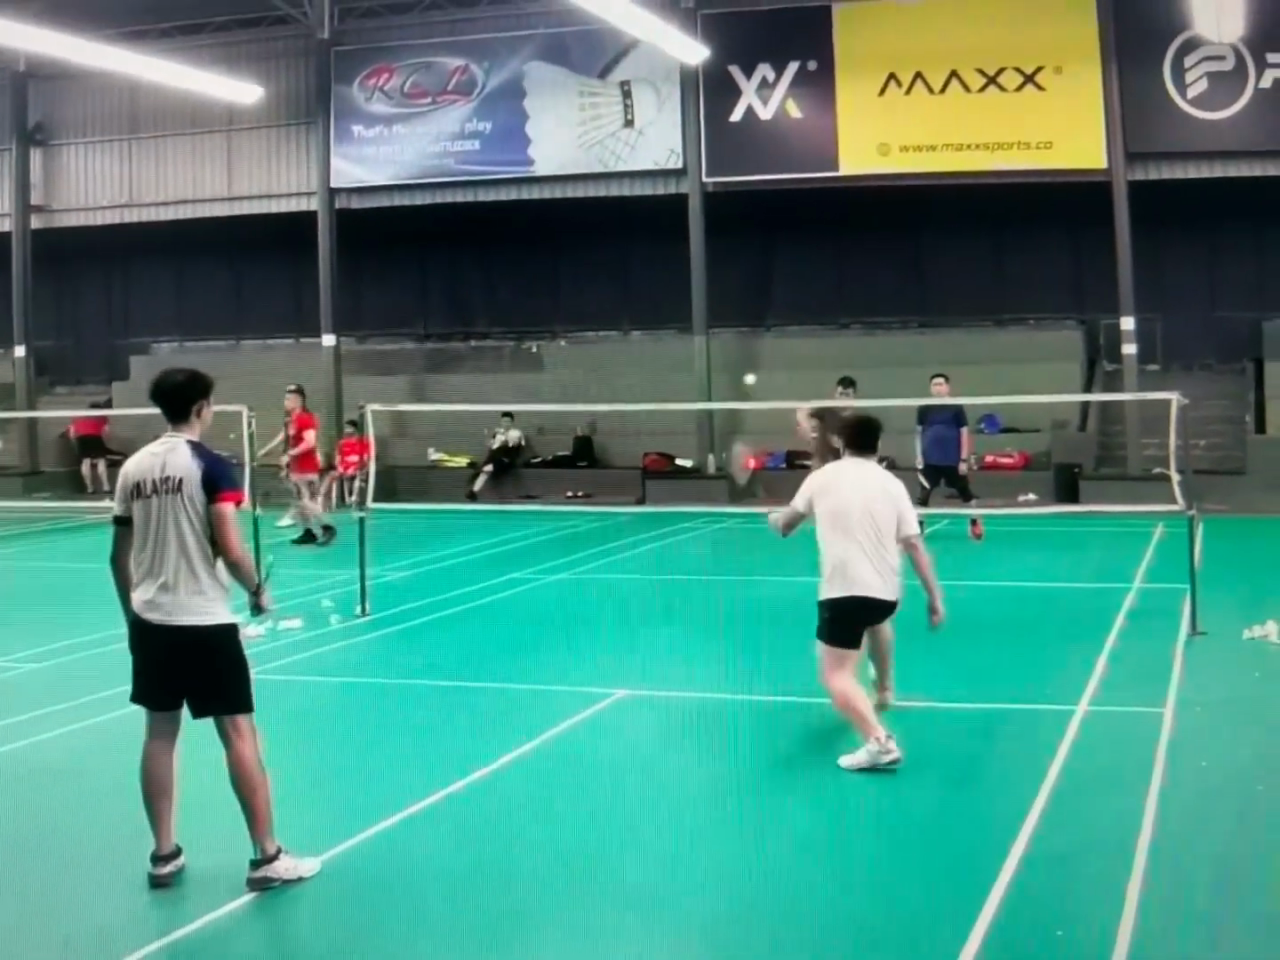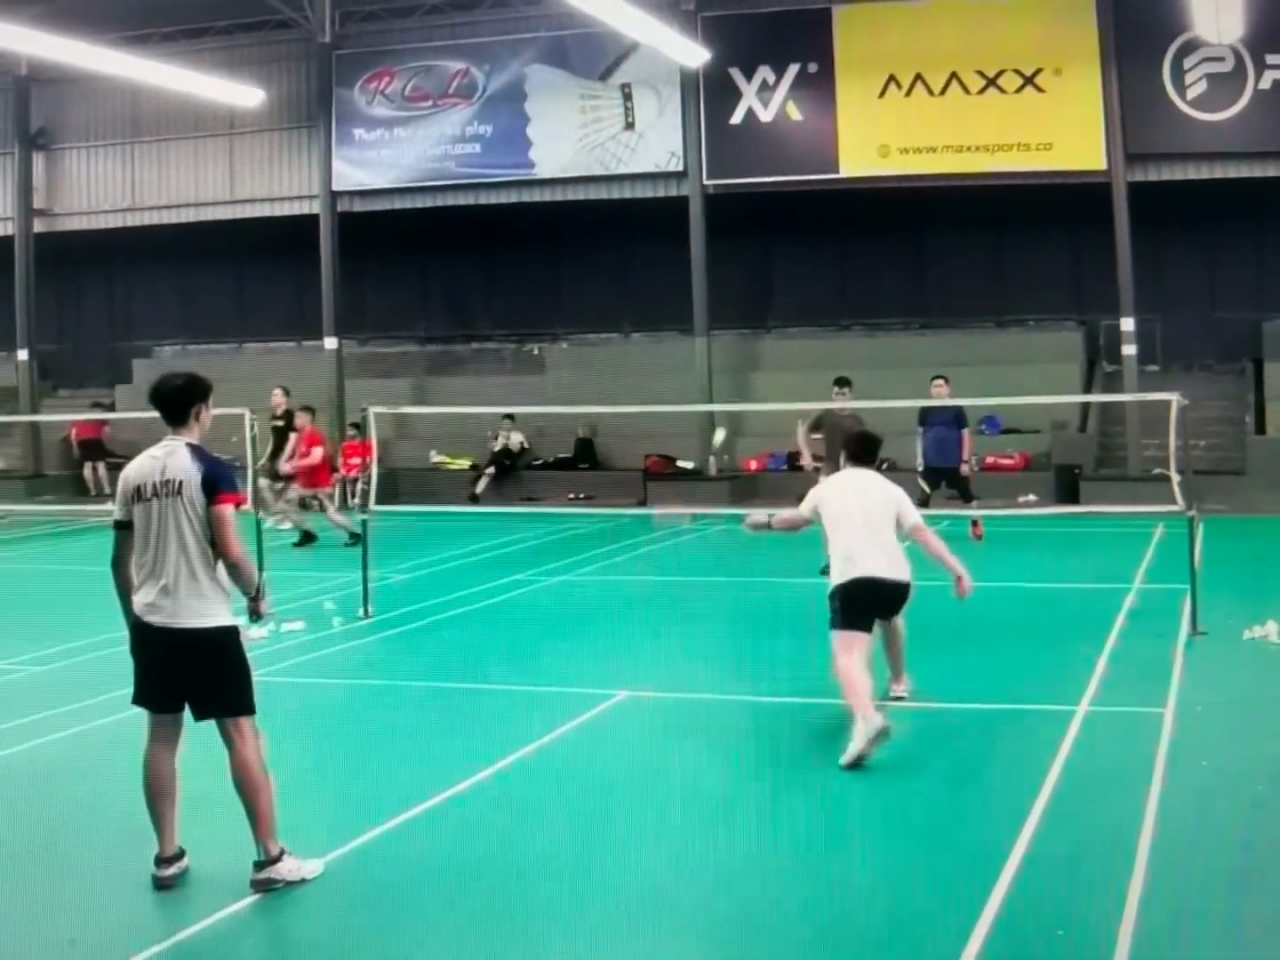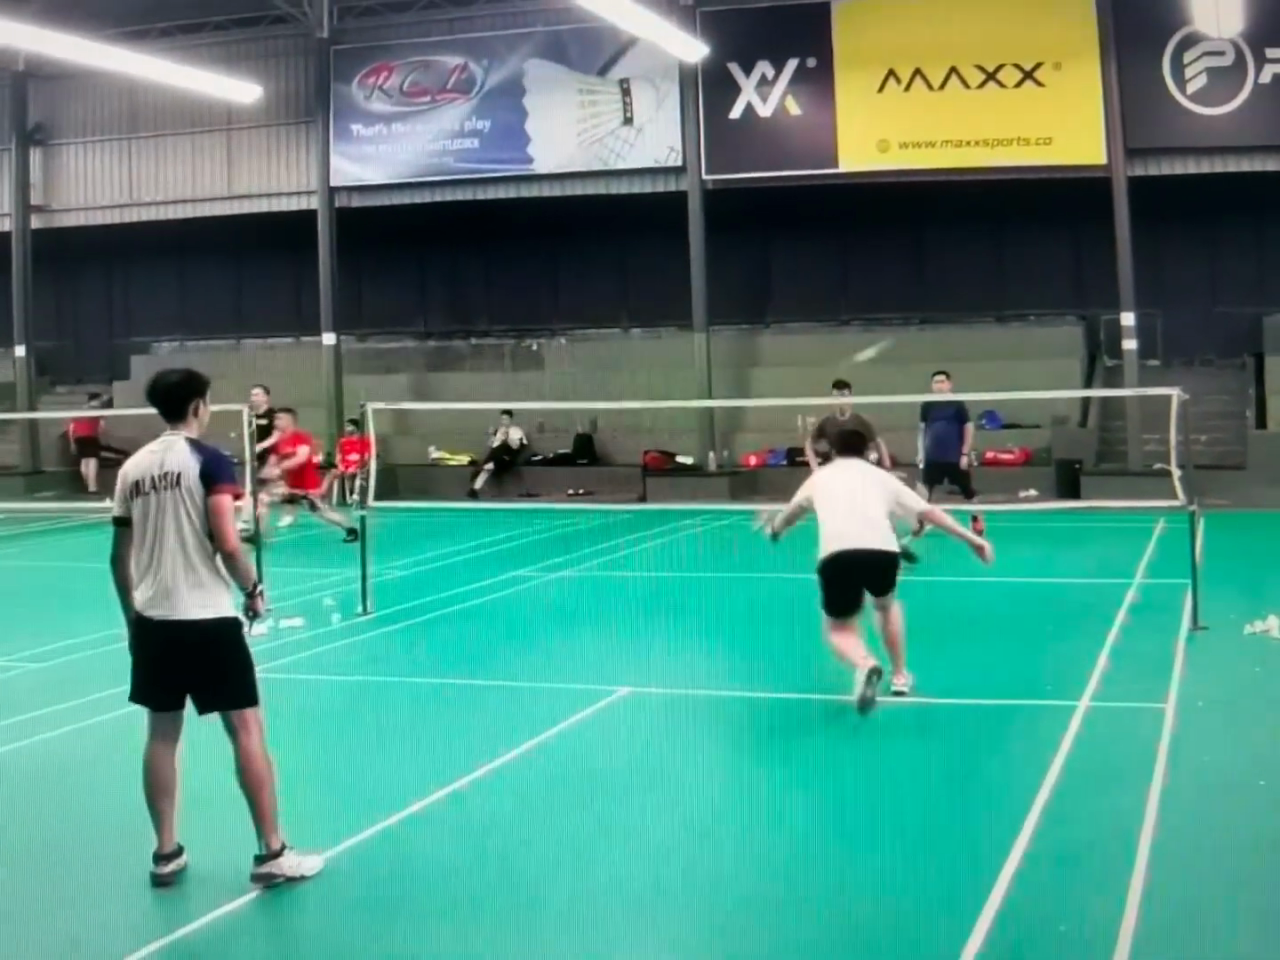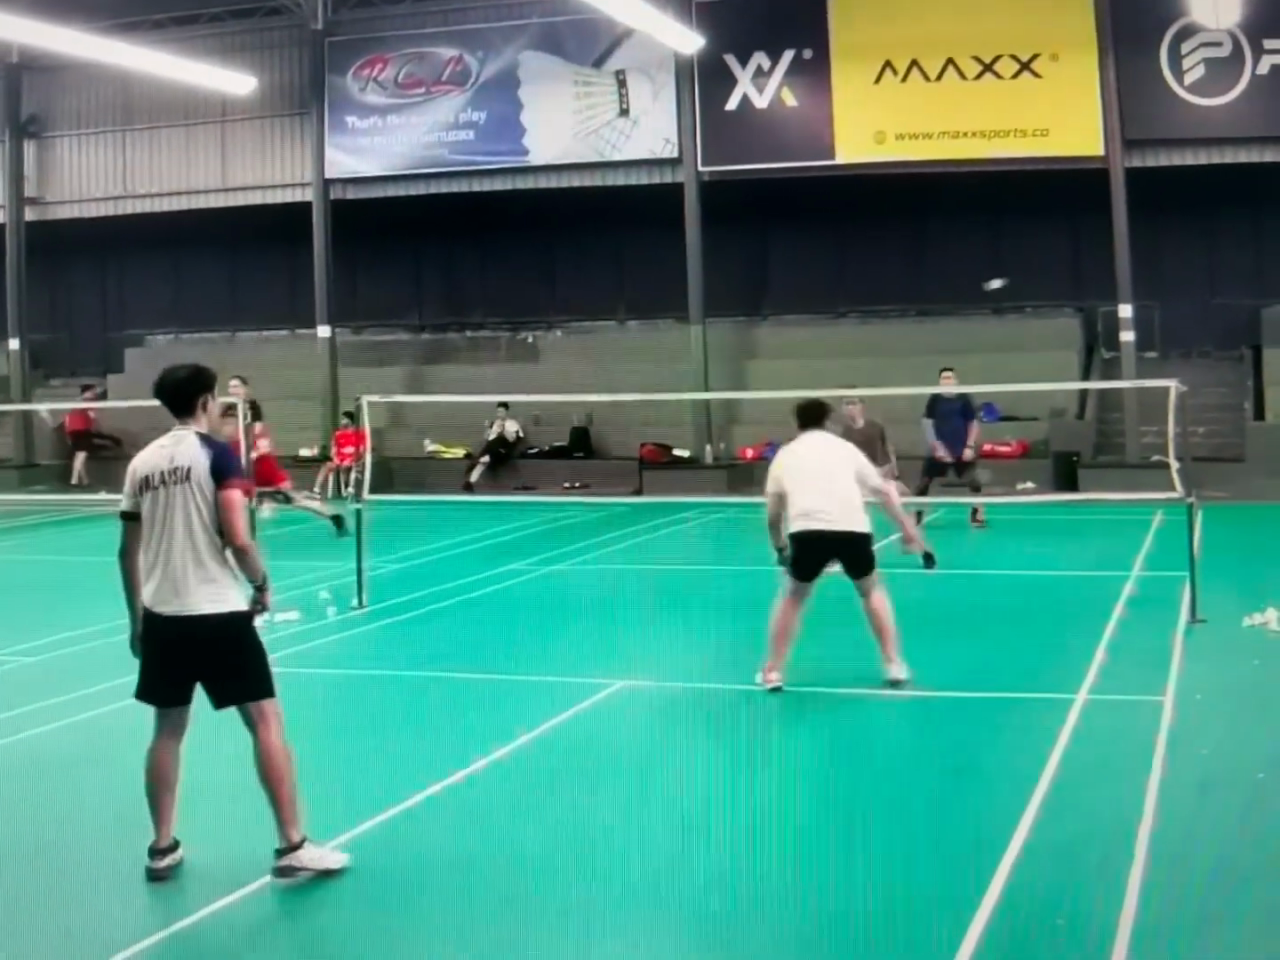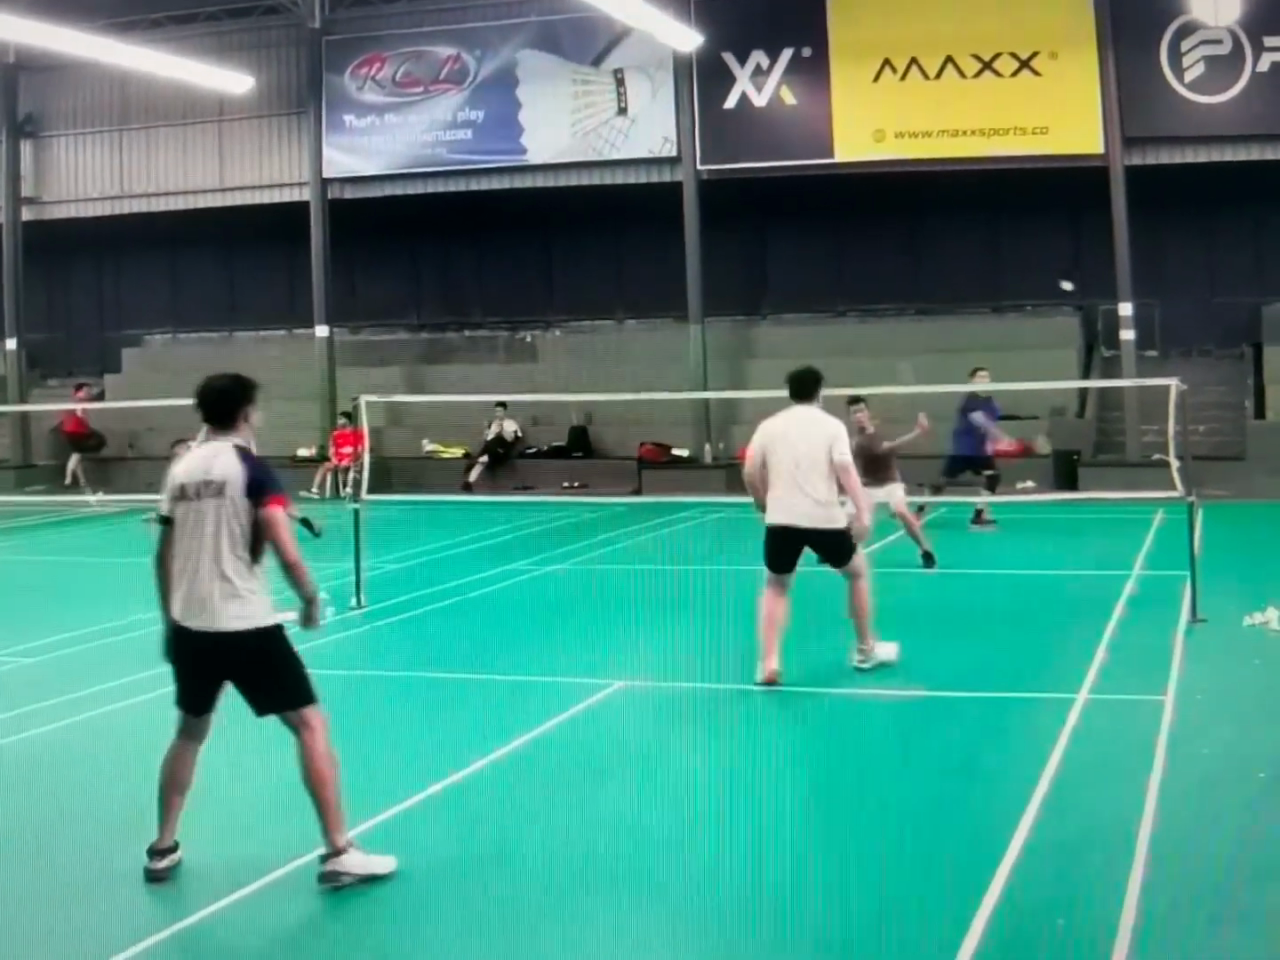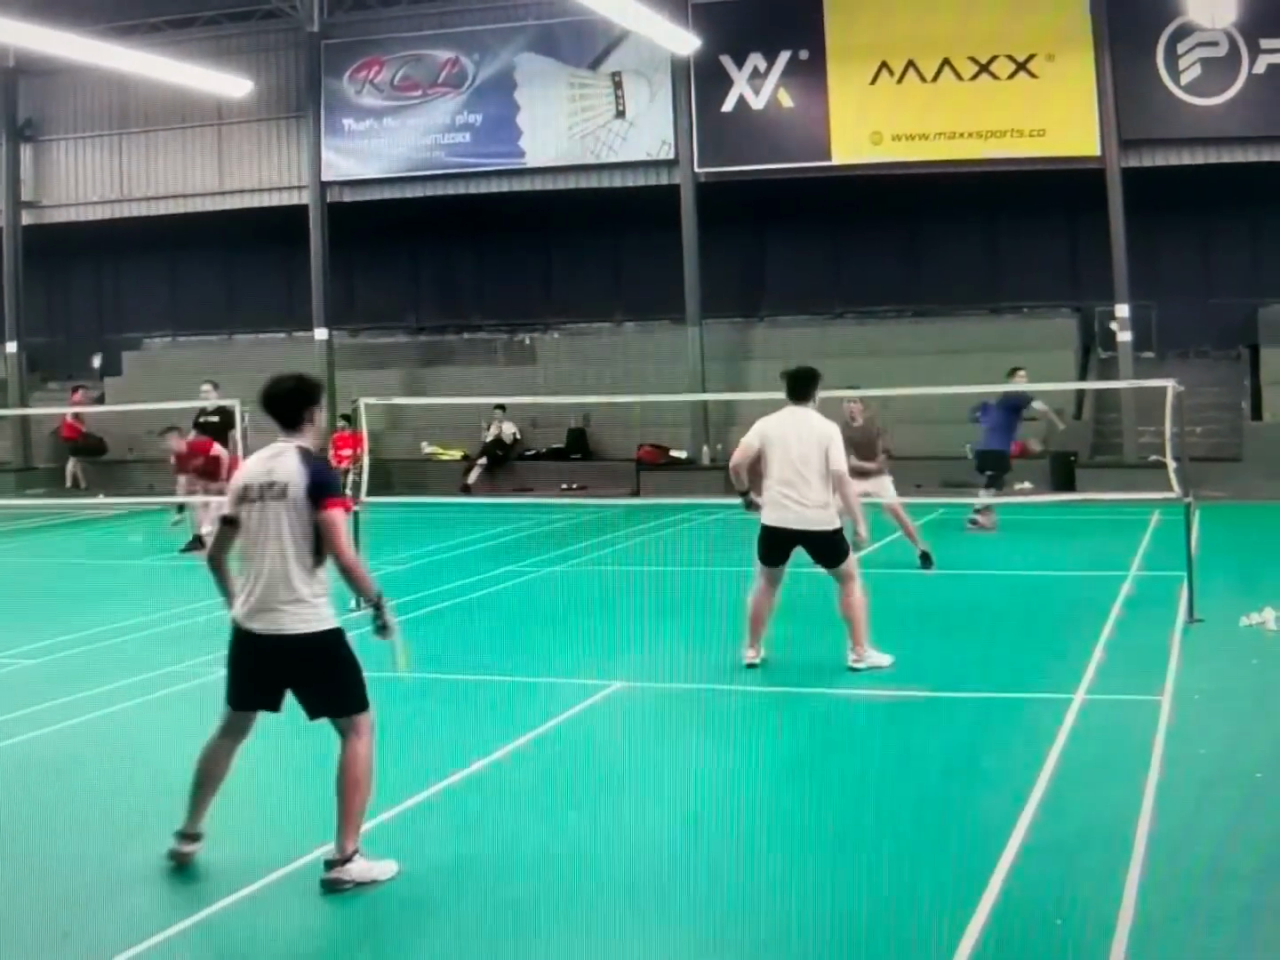
dt=0.2s
person 1, frame 1
left shoulder: (133, 467)
right shoulder: (210, 465)
left elbow: (119, 556)
right elbow: (231, 551)
right wrist: (258, 590)
left hip: (151, 621)
right hip: (205, 622)
left knee: (159, 735)
right knee: (239, 735)
left ankle: (164, 855)
right ankle: (267, 857)
person 1, frame 2
left shoulder: (133, 471)
right shoulder: (210, 468)
left elbow: (119, 561)
right elbow: (231, 554)
left wrist: (133, 619)
right wrist: (256, 594)
left hip: (153, 624)
right hip: (207, 624)
left knee: (162, 737)
right knee: (242, 736)
left ankle: (168, 856)
right ankle: (271, 859)
person 1, frame 3
left shoulder: (133, 467)
right shoulder: (209, 461)
left elbow: (119, 558)
right elbow: (228, 544)
left wrist: (133, 619)
right wrist: (253, 590)
left hip: (153, 619)
right hip: (208, 617)
left knee: (162, 734)
right knee: (247, 728)
left ankle: (166, 853)
right ankle: (272, 853)
person 1, frame 4
left shoulder: (141, 462)
right shoulder: (217, 455)
left elbow: (127, 553)
right elbow: (239, 540)
left wrist: (136, 619)
right wrist: (261, 586)
left hip: (162, 614)
right hip: (217, 611)
left knee: (168, 729)
right knee: (266, 720)
left ankle: (163, 848)
right ankle: (294, 846)
person 1, frame 5
left shoulder: (181, 470)
right shoulder: (252, 469)
left elbow: (164, 558)
right elbow: (287, 553)
left wrist: (171, 621)
right wrist: (311, 600)
left hip: (191, 626)
right hip: (247, 625)
left knee: (190, 732)
right knee: (311, 727)
left ankle: (163, 848)
right ankle: (338, 852)
person 1, frame 6
left shoulder: (247, 470)
right shoulder: (315, 470)
left elbow: (216, 556)
right elbow: (344, 558)
right wrist: (378, 605)
left hip: (251, 627)
right hip: (306, 629)
left knee: (232, 729)
right knee: (358, 730)
left ankle: (188, 835)
right ankle: (345, 859)
person 2, frame 1
left shoulder: (822, 478)
right shoulder: (892, 485)
left elbow: (785, 523)
right elbow: (914, 544)
left wrist: (776, 519)
right wrist: (934, 597)
left hip: (842, 590)
right hip: (886, 590)
left knee: (836, 675)
right knee: (875, 620)
left ankle: (878, 741)
right ankle: (884, 687)
person 2, frame 2
left shoulder: (828, 486)
right shoulder: (891, 489)
left elbow: (794, 520)
right elbow: (921, 532)
left wrist: (764, 520)
right wrist: (958, 570)
left hip: (852, 579)
right hip: (896, 579)
left knee: (848, 658)
right knee: (890, 618)
left ankle: (869, 719)
right ankle: (898, 681)
person 2, frame 3
left shoulder: (819, 477)
right shoulder: (880, 476)
left elbow: (790, 514)
right elbow: (927, 511)
left wrist: (773, 527)
right wrist: (972, 539)
left hip: (837, 552)
right hip: (881, 549)
left knee: (841, 632)
right knee: (886, 605)
left ankle: (865, 665)
right ankle: (900, 676)
person 2, frame 4
left shoulder: (784, 455)
right shoulder: (846, 449)
left elbow: (773, 512)
right elbow: (883, 490)
left wrist: (780, 547)
right wrist: (908, 529)
left hip: (806, 532)
right hip: (852, 530)
left knee: (791, 598)
right knee: (870, 590)
left ankle: (773, 672)
right ankle: (893, 663)
person 2, frame 5
left shoulder: (768, 426)
right shoulder: (832, 425)
left elbow: (751, 476)
right elbow: (845, 470)
left wrist: (766, 507)
right wrist: (863, 512)
left hip: (782, 521)
right hip: (826, 520)
left knee: (775, 590)
right knee: (858, 574)
left ankle: (769, 662)
right ankle: (866, 650)
person 2, frame 6
left shoulder: (766, 425)
right shoulder: (827, 428)
left elbow: (736, 465)
right elbow: (841, 479)
left wrist: (747, 495)
right wrist: (859, 521)
left hip: (776, 520)
right hip: (820, 522)
left knee: (767, 582)
right knee: (850, 579)
left ankle: (753, 649)
right ankle: (860, 652)
